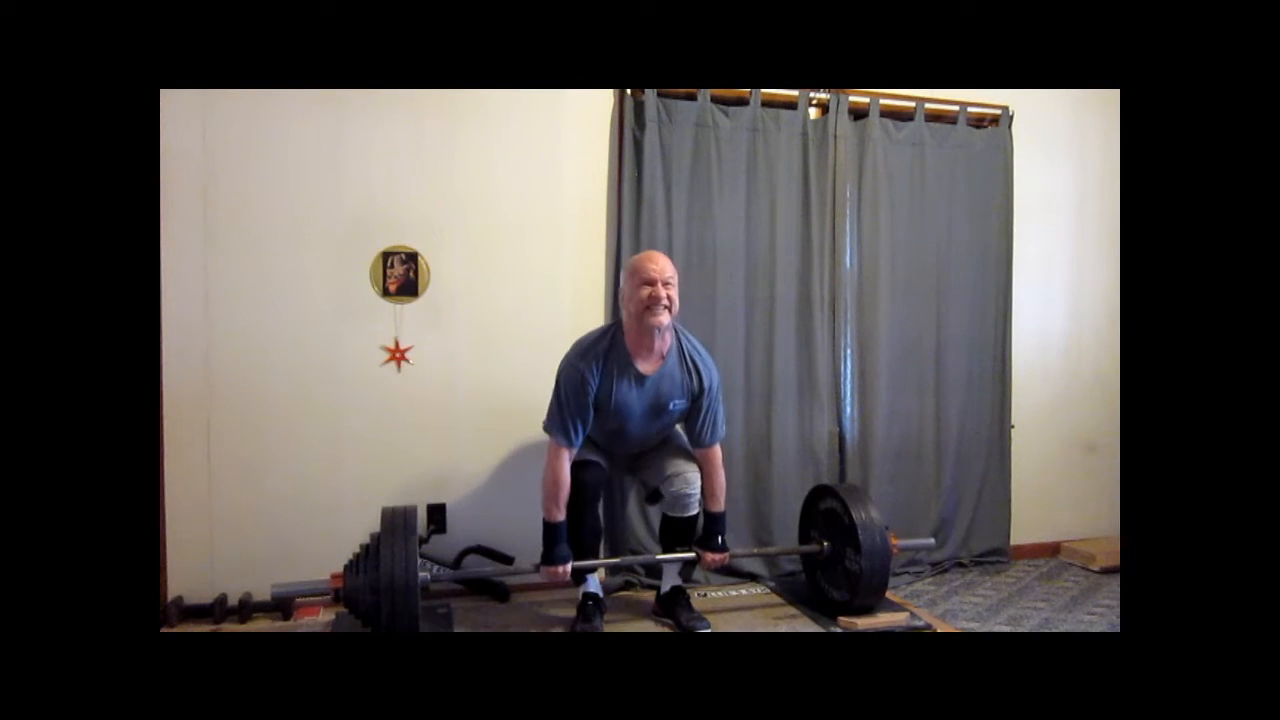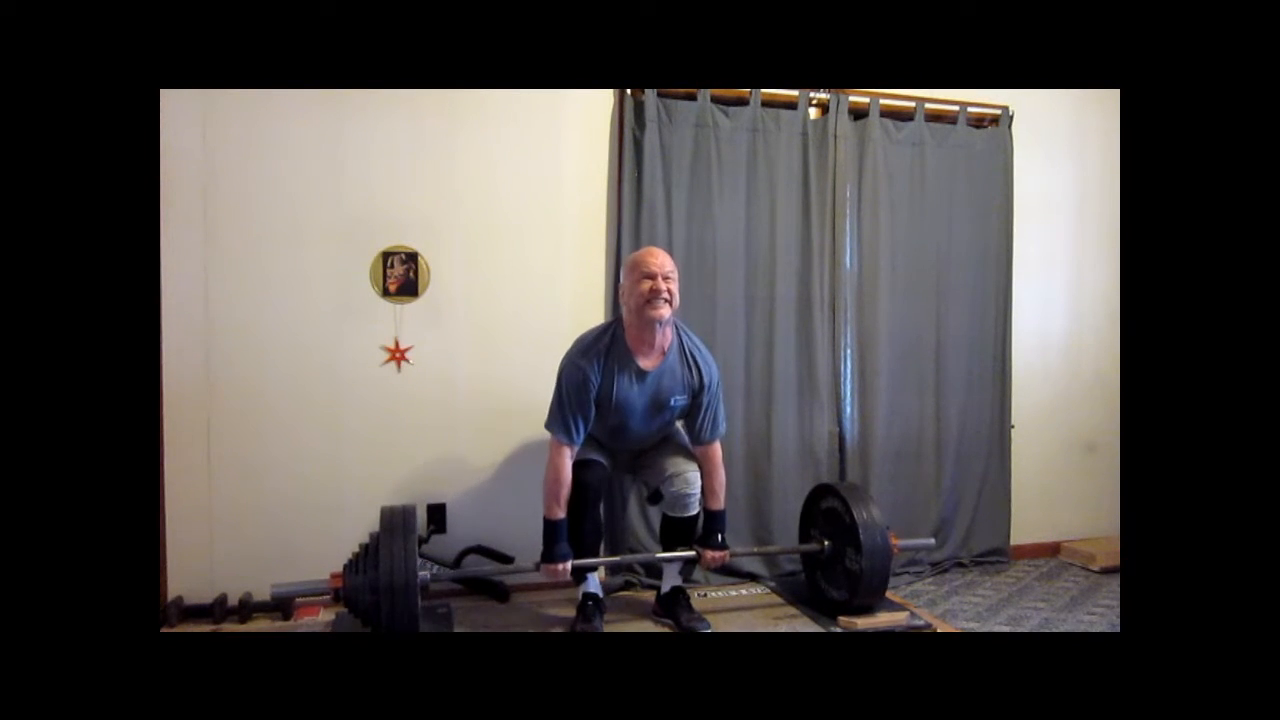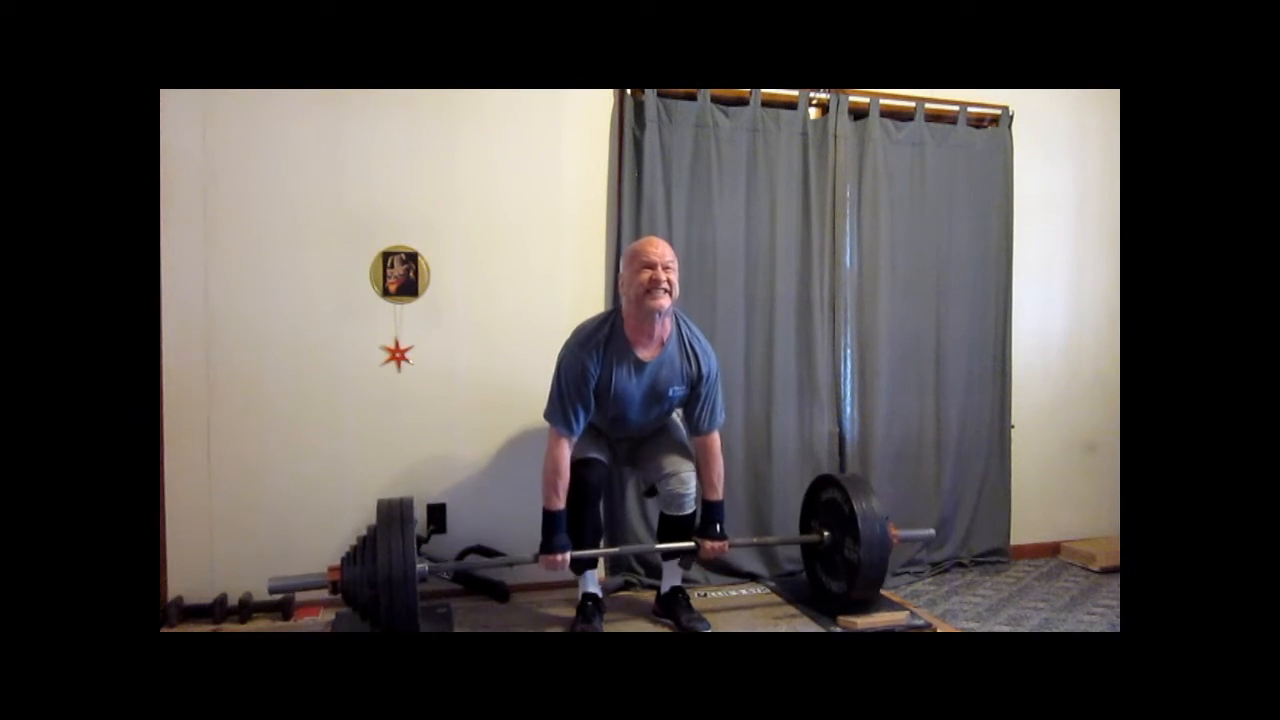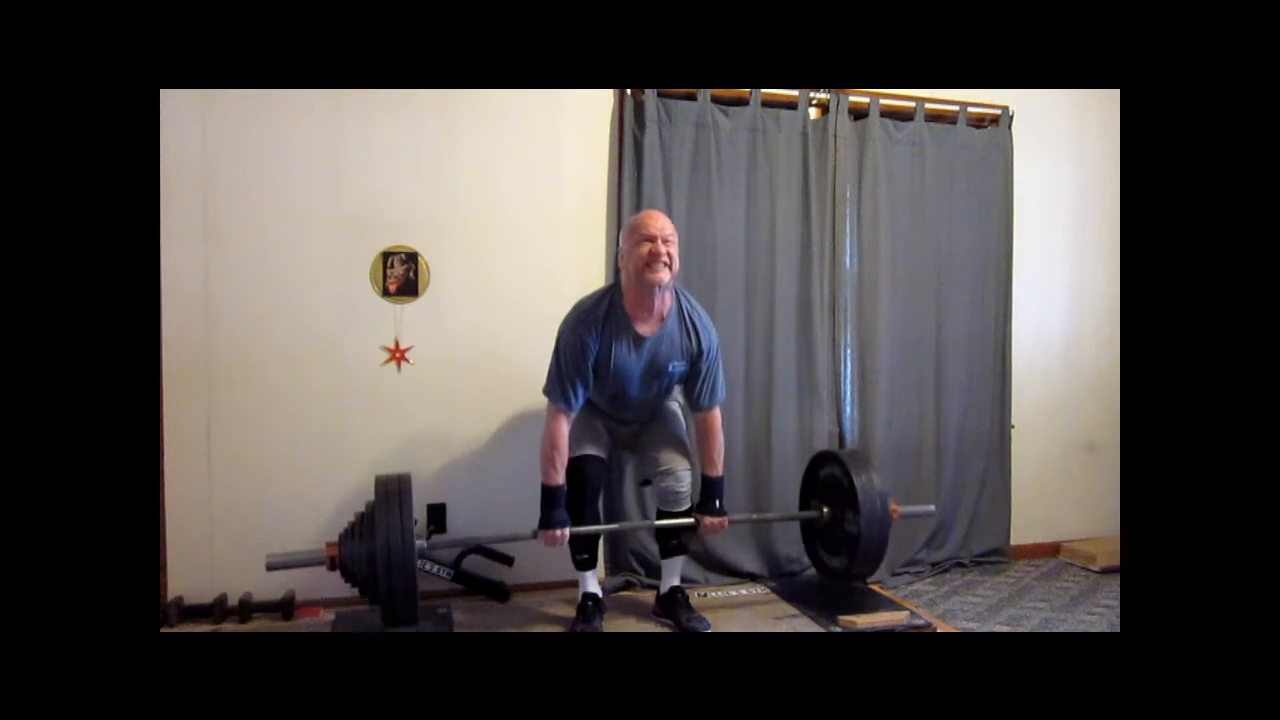
dt=0.3s
person 1, frame 1
left shoulder: (697, 363)
right shoulder: (588, 359)
left elbow: (709, 451)
right elbow: (561, 453)
left wrist: (715, 532)
right wrist: (554, 543)
left hip: (656, 443)
right hip: (592, 444)
left knee: (688, 483)
right knee: (582, 484)
left ankle: (671, 592)
right ankle: (590, 596)
person 1, frame 2
left shoulder: (697, 360)
right shoulder: (589, 356)
left elbow: (709, 449)
right elbow: (562, 450)
left wrist: (715, 530)
right wrist: (554, 541)
left hip: (657, 441)
right hip: (594, 442)
left knee: (687, 482)
right knee: (584, 482)
left ankle: (671, 593)
right ankle: (590, 596)
person 1, frame 3
left shoulder: (696, 350)
right shoulder: (587, 346)
left elbow: (707, 439)
right elbow: (561, 441)
left wrist: (713, 521)
right wrist: (553, 532)
left hip: (655, 427)
right hip: (593, 430)
left knee: (682, 483)
right knee: (586, 483)
left ankle: (671, 593)
right ankle: (590, 597)
person 1, frame 4
left shoulder: (696, 325)
right shoulder: (587, 320)
left elbow: (707, 414)
right elbow: (560, 416)
left wrist: (713, 496)
right wrist: (552, 507)
left hip: (656, 409)
right hip: (592, 411)
left knee: (678, 481)
right knee: (584, 480)
left ankle: (670, 593)
right ankle: (590, 597)
